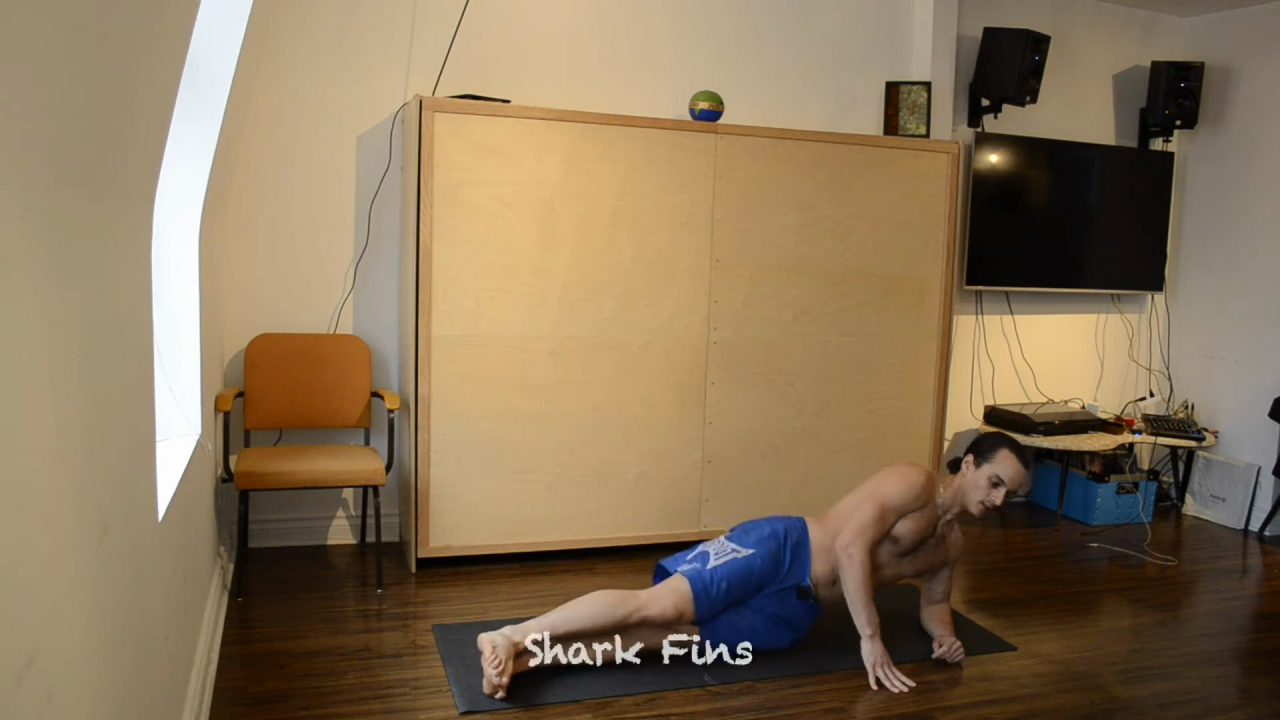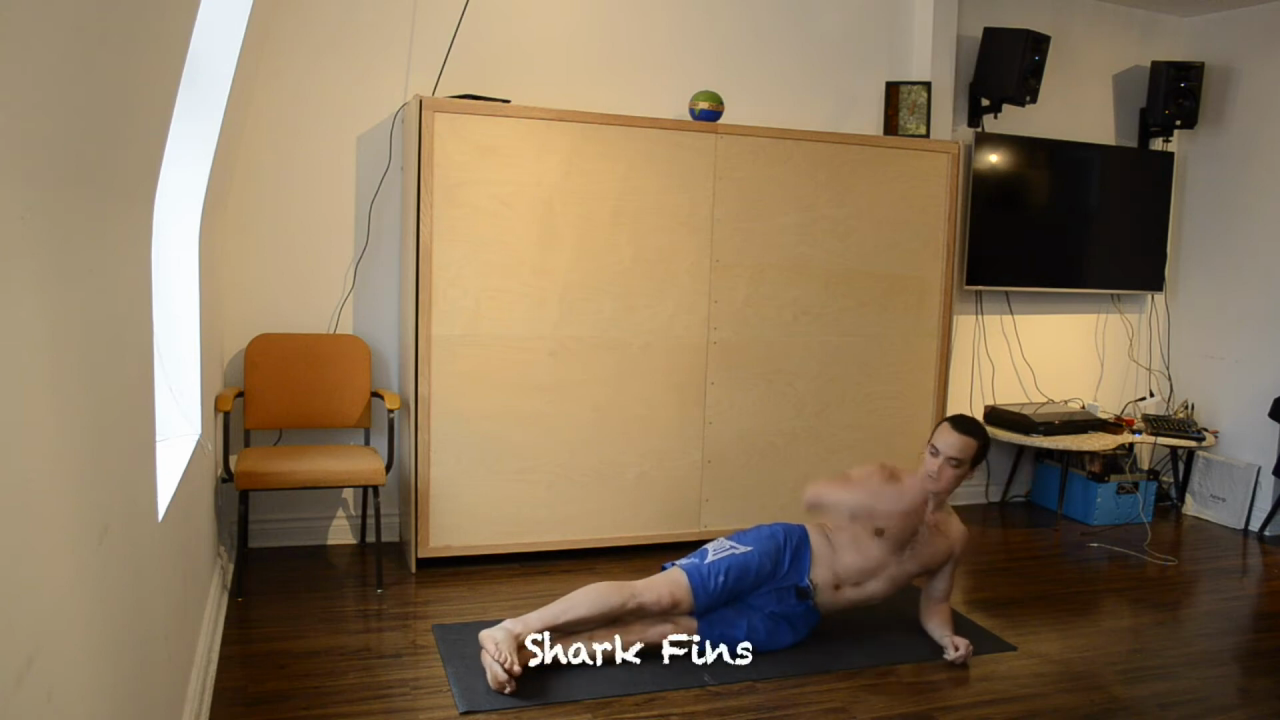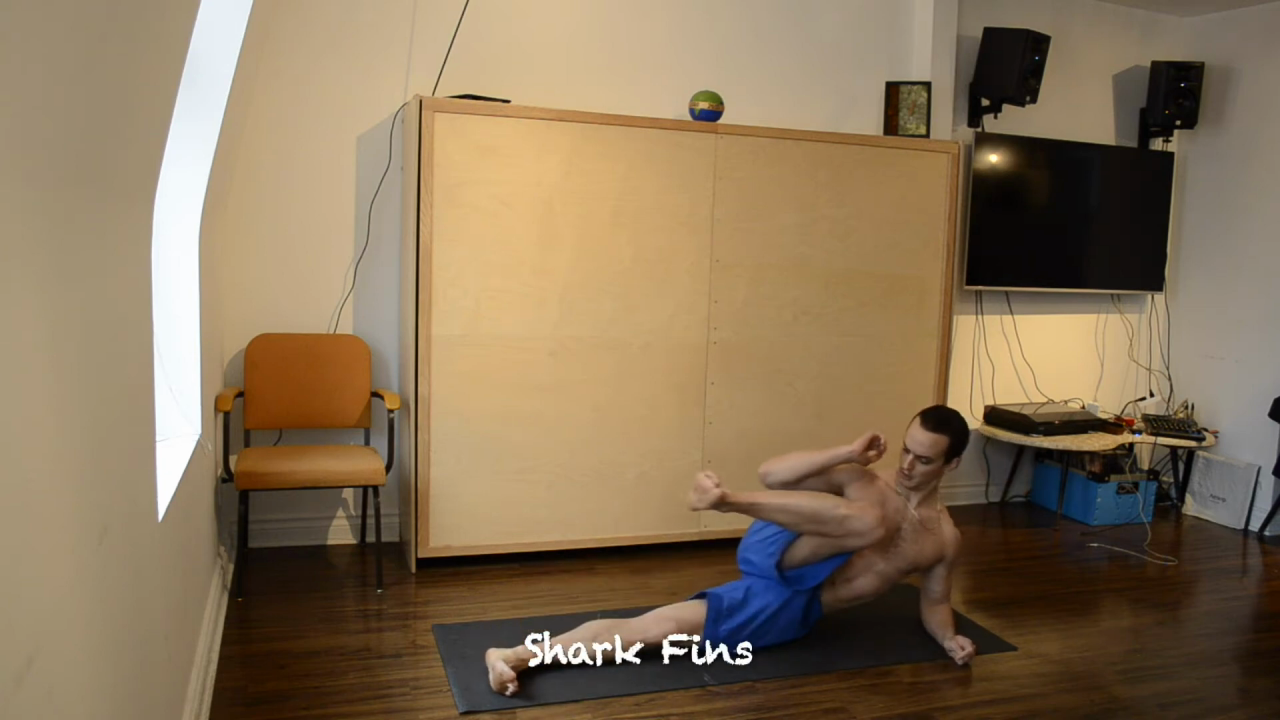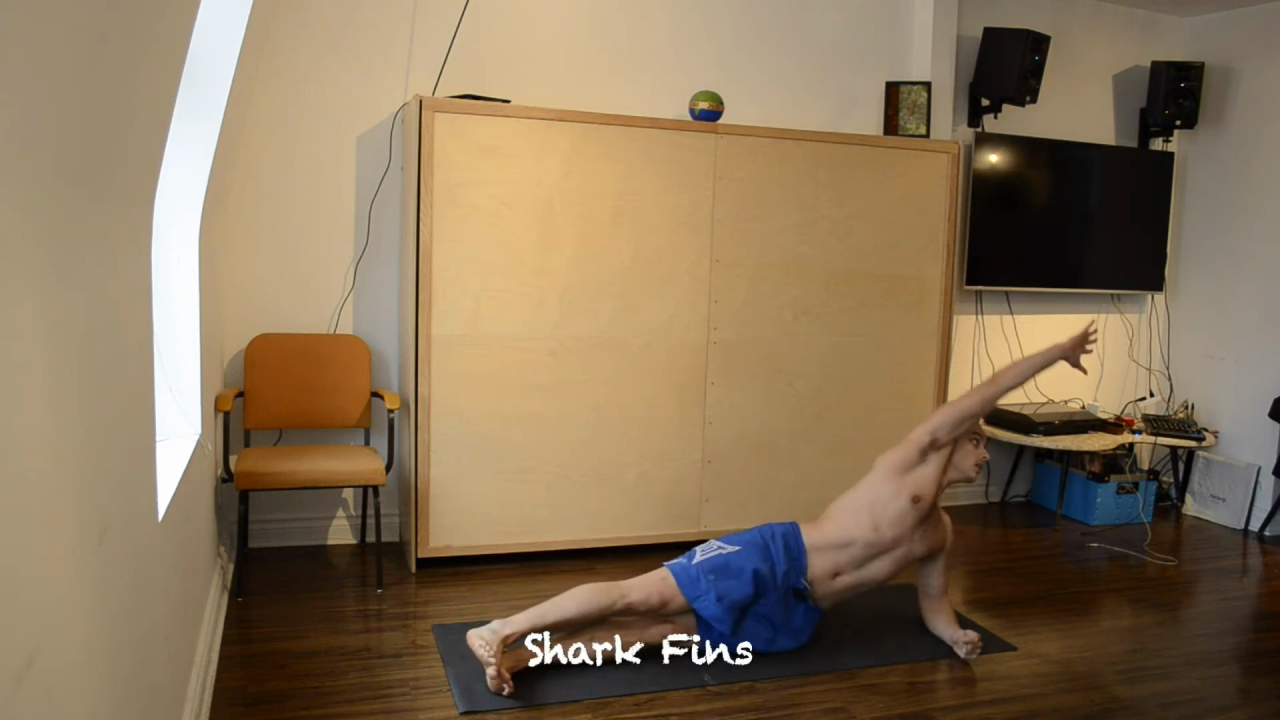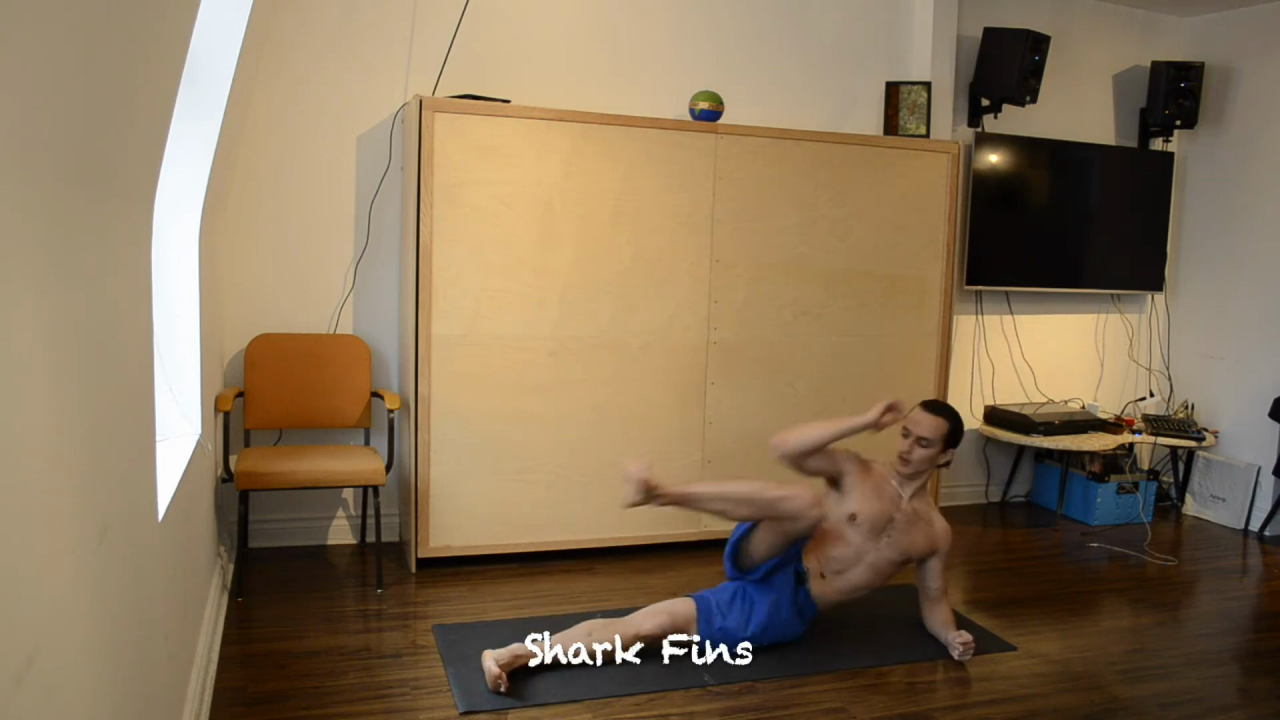
dt=1s
person 1, frame 1
left shoulder: (950, 542)
right shoulder: (913, 482)
left elbow: (934, 602)
right elbow: (850, 546)
left wrist: (944, 635)
right wrist: (870, 639)
left hip: (790, 610)
right hip: (777, 549)
left knee: (666, 635)
right knee: (656, 609)
left ankle: (526, 660)
right ankle: (511, 637)
person 1, frame 2
left shoulder: (953, 537)
right shoulder: (884, 478)
left elbow: (934, 602)
right elbow: (816, 496)
left wrist: (948, 635)
right wrist: (905, 496)
left hip: (791, 616)
right hip: (782, 554)
left knee: (667, 630)
right knee: (656, 598)
left ankle: (524, 653)
right ankle: (510, 632)
person 1, frame 3
left shoulder: (945, 537)
right shoulder: (860, 480)
left elbow: (935, 603)
right elbow: (770, 474)
left wrist: (950, 638)
right wrist: (849, 453)
left hip: (794, 612)
right hip: (777, 564)
left knee: (660, 628)
right knee: (869, 521)
left ankle: (521, 656)
person 1, frame 4
left shoulder: (940, 532)
right shoulder: (920, 456)
left elbow: (933, 601)
right elbow: (986, 393)
left wrist: (955, 634)
right wrist: (1057, 350)
left hip: (791, 617)
right hip: (773, 559)
left knee: (661, 630)
right knee: (642, 598)
left ankle: (518, 658)
right ankle: (501, 635)
person 1, frame 5
left shoulder: (935, 533)
right shoulder: (857, 472)
left elbow: (934, 601)
right elbow: (784, 447)
left wrist: (952, 635)
right wrist: (865, 421)
left hip: (789, 613)
right hip: (770, 567)
left knee: (662, 623)
right knee: (806, 502)
left ankle: (519, 655)
